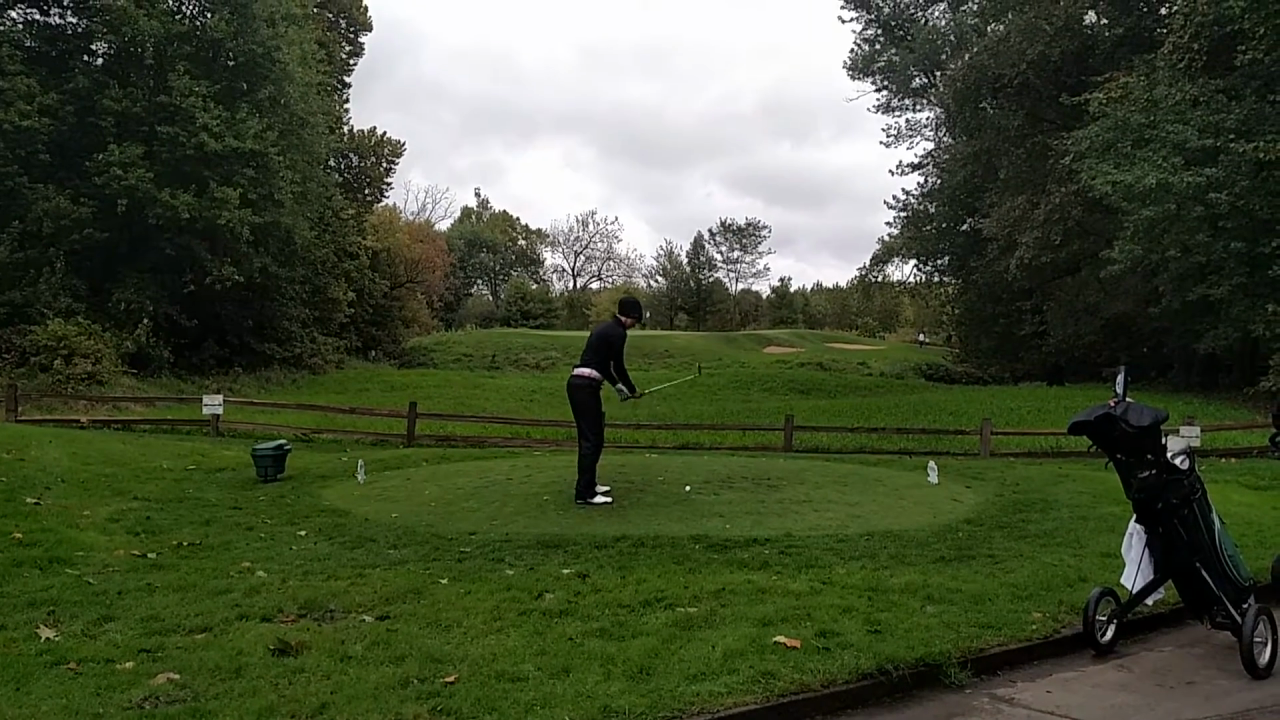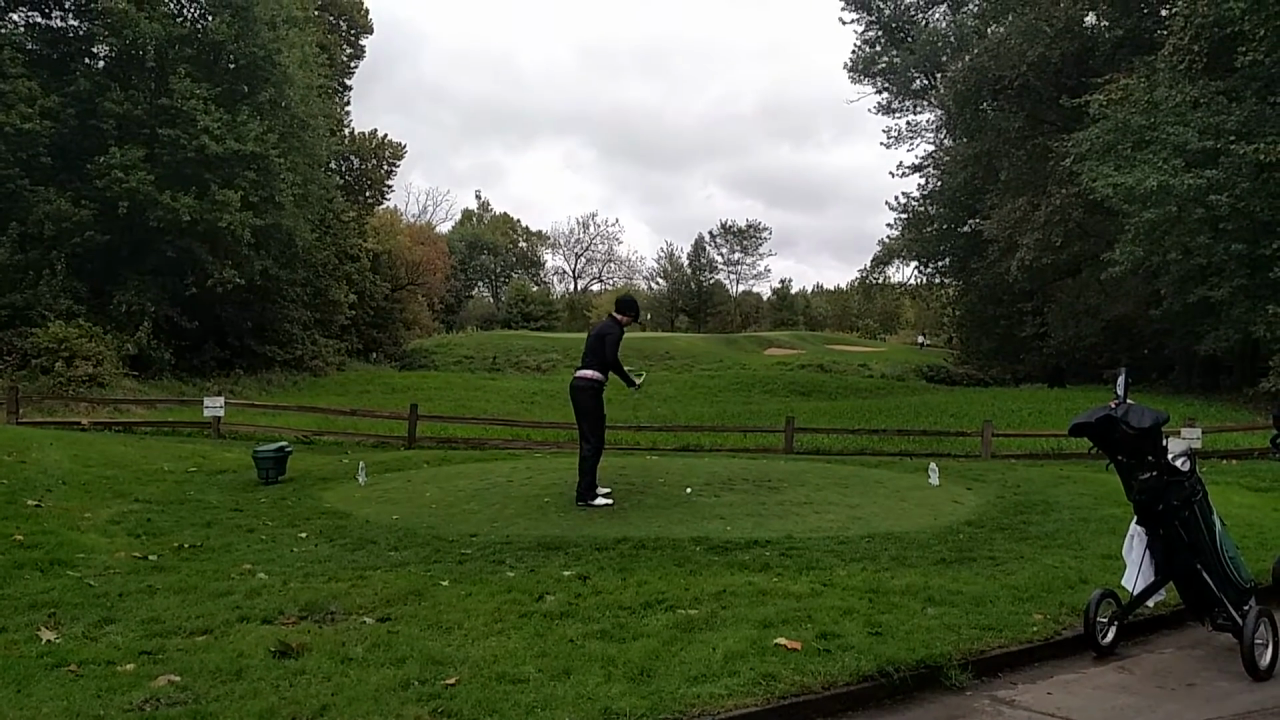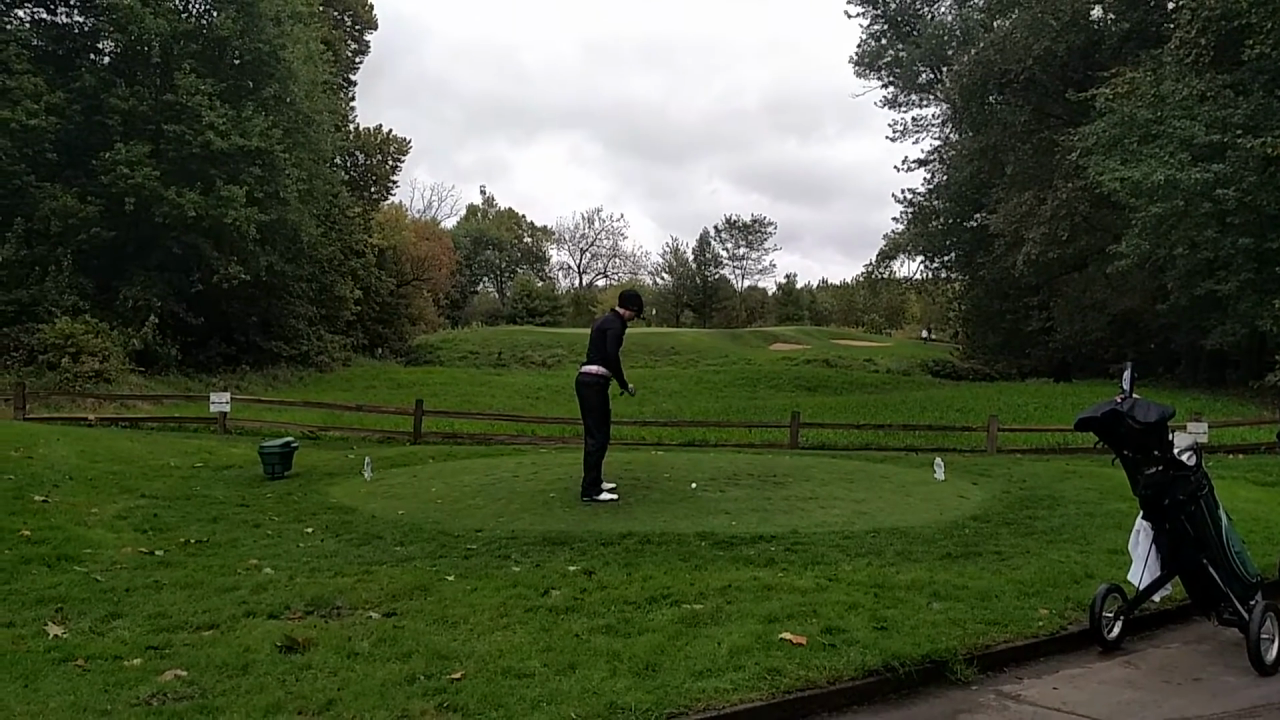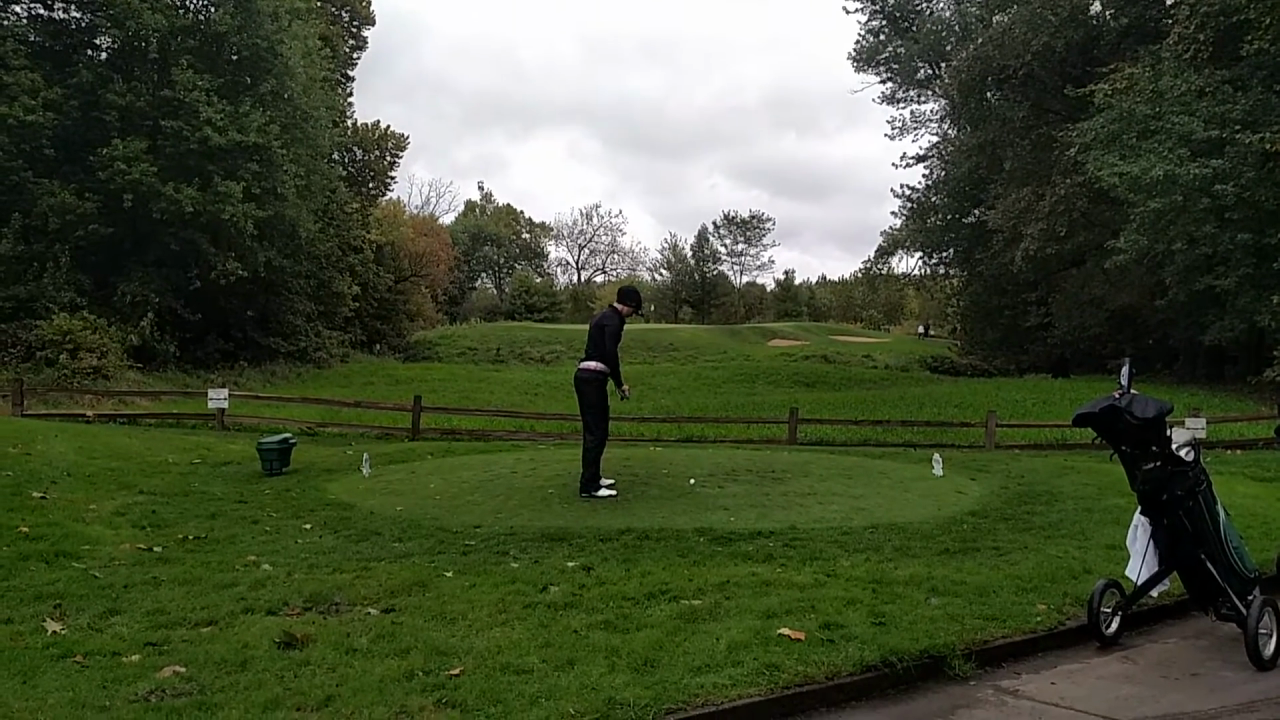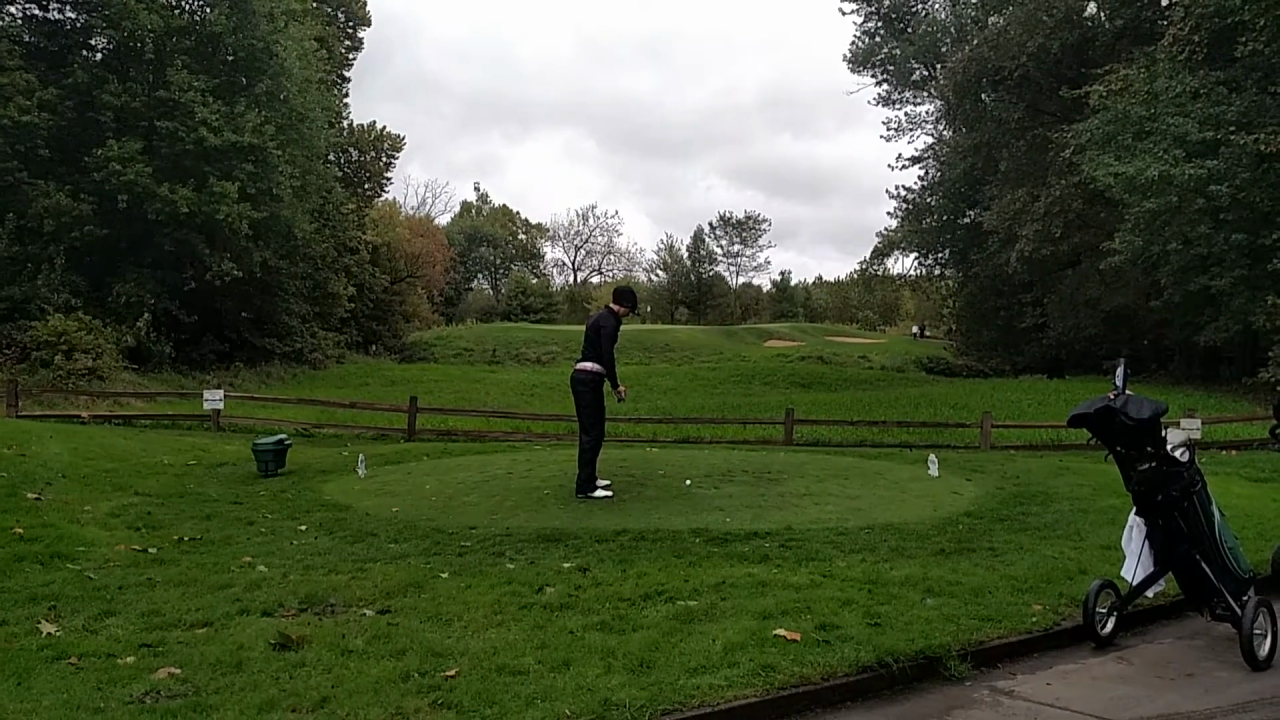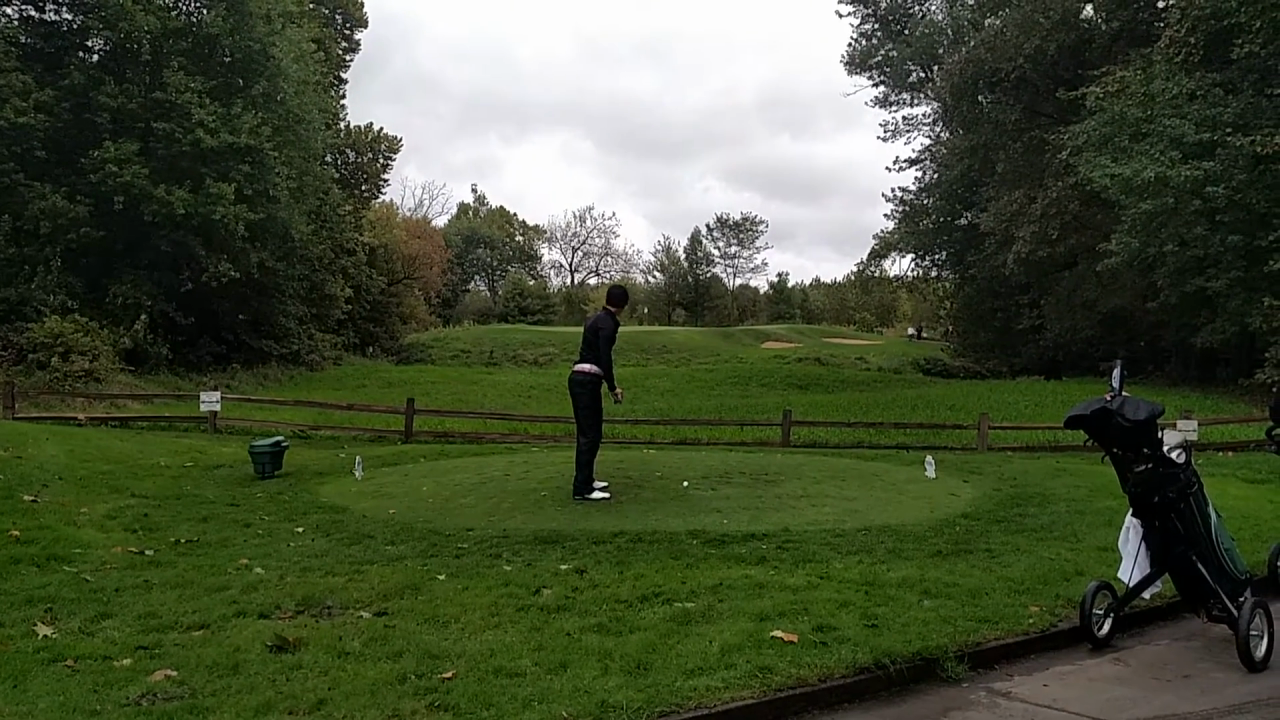
dt=0.3s
person 1, frame 1
left shoulder: (605, 327)
right shoulder: (617, 332)
right elbow: (618, 366)
left wrist: (617, 385)
right wrist: (632, 390)
left hip: (578, 383)
right hip: (586, 386)
left knee: (590, 436)
right knee: (592, 438)
left ankle: (588, 484)
right ankle: (584, 493)
person 1, frame 2
left shoulder: (601, 325)
right shoulder: (613, 329)
right elbow: (611, 360)
left wrist: (622, 371)
right wrist: (630, 381)
left hip: (581, 384)
right hip: (589, 387)
left knee: (591, 438)
right knee: (593, 440)
left ankle: (588, 486)
right ankle: (585, 495)
person 1, frame 3
left shoulder: (604, 320)
right shoulder: (615, 324)
right elbow: (612, 356)
left wrist: (618, 379)
right wrist: (624, 383)
left hip: (587, 379)
right hip: (594, 382)
left knee: (596, 433)
right knee: (598, 435)
left ankle: (594, 481)
right ankle: (590, 490)
person 1, frame 4
left shoulder: (603, 316)
right shoulder: (613, 319)
right elbow: (610, 353)
left wrist: (615, 381)
right wrist: (619, 383)
left hip: (586, 375)
right hip: (593, 378)
left knee: (595, 429)
right knee: (596, 431)
left ankle: (592, 477)
right ankle: (589, 486)
person 1, frame 5
left shoulder: (599, 317)
right shoulder: (609, 321)
right elbow: (607, 355)
left wrist: (612, 382)
right wrist: (615, 384)
left hip: (583, 376)
right hip: (589, 379)
left knee: (591, 430)
right knee: (592, 432)
left ankle: (588, 478)
right ankle: (585, 486)
person 1, frame 6
left shoulder: (596, 318)
right shoulder: (607, 323)
right elbow: (604, 356)
left wrist: (608, 383)
right wrist: (612, 386)
left hip: (581, 378)
right hip: (587, 381)
left knee: (589, 432)
right knee: (589, 434)
left ankle: (585, 480)
right ankle: (582, 488)
